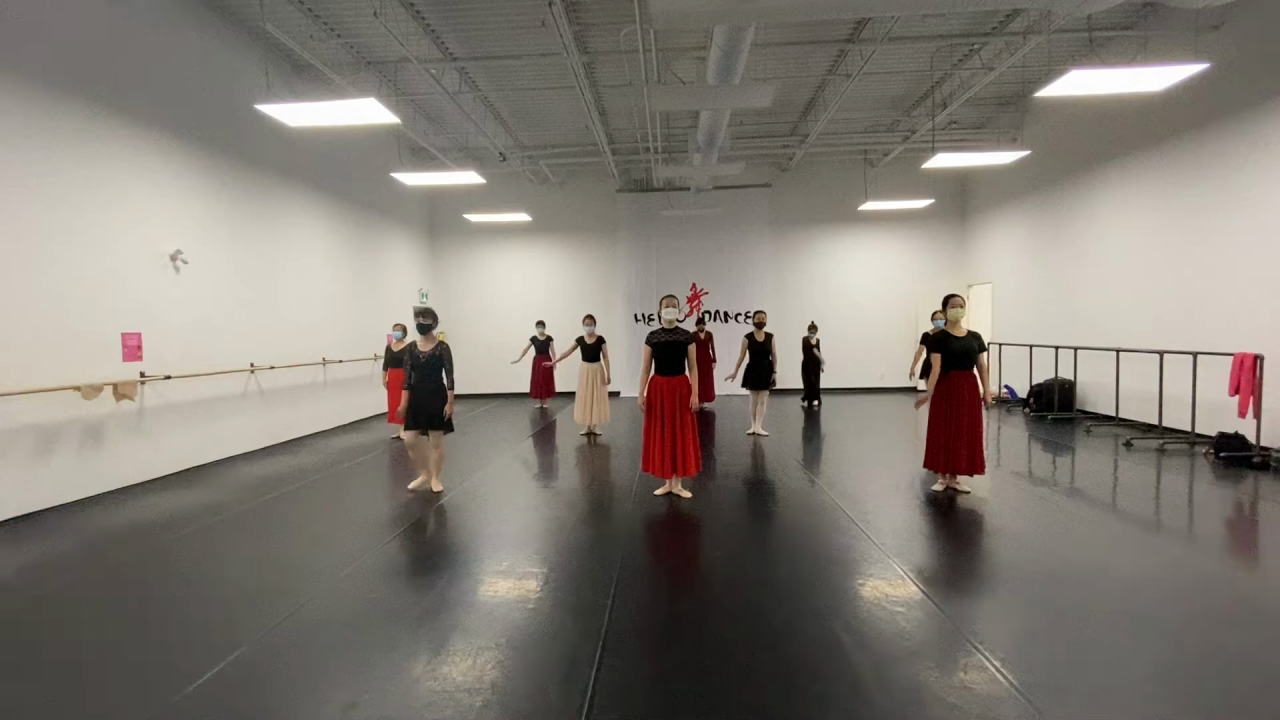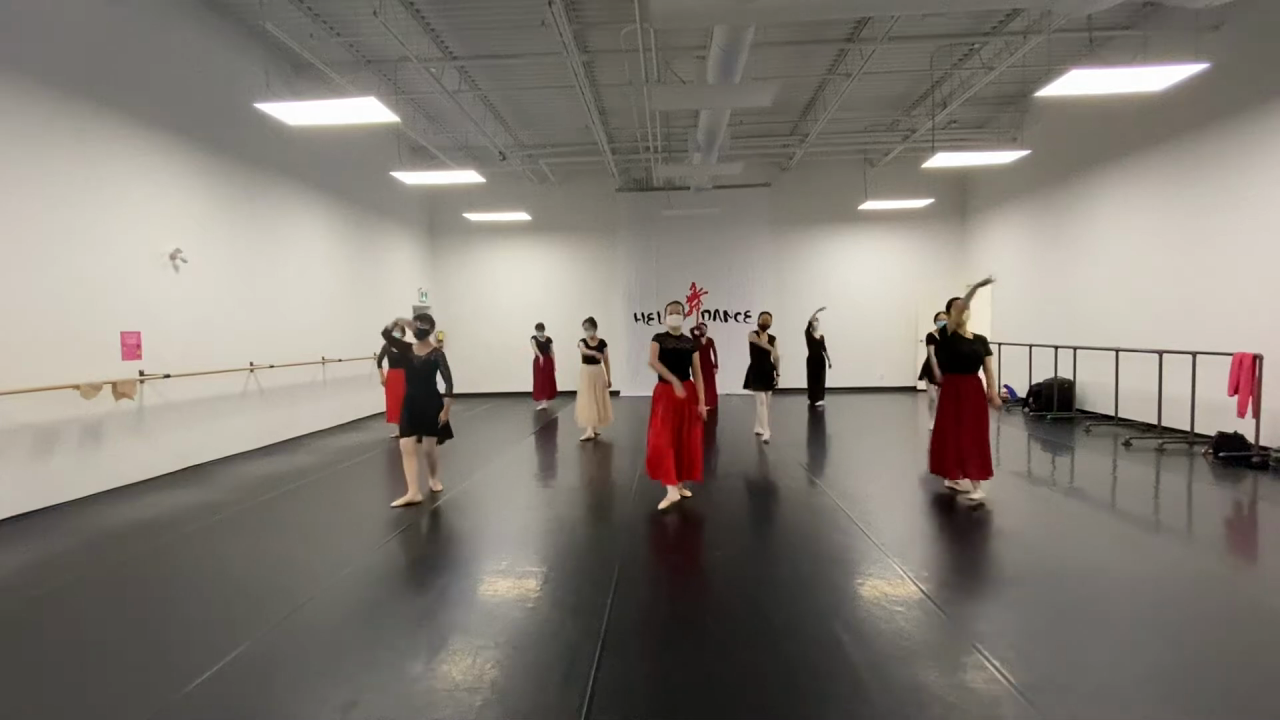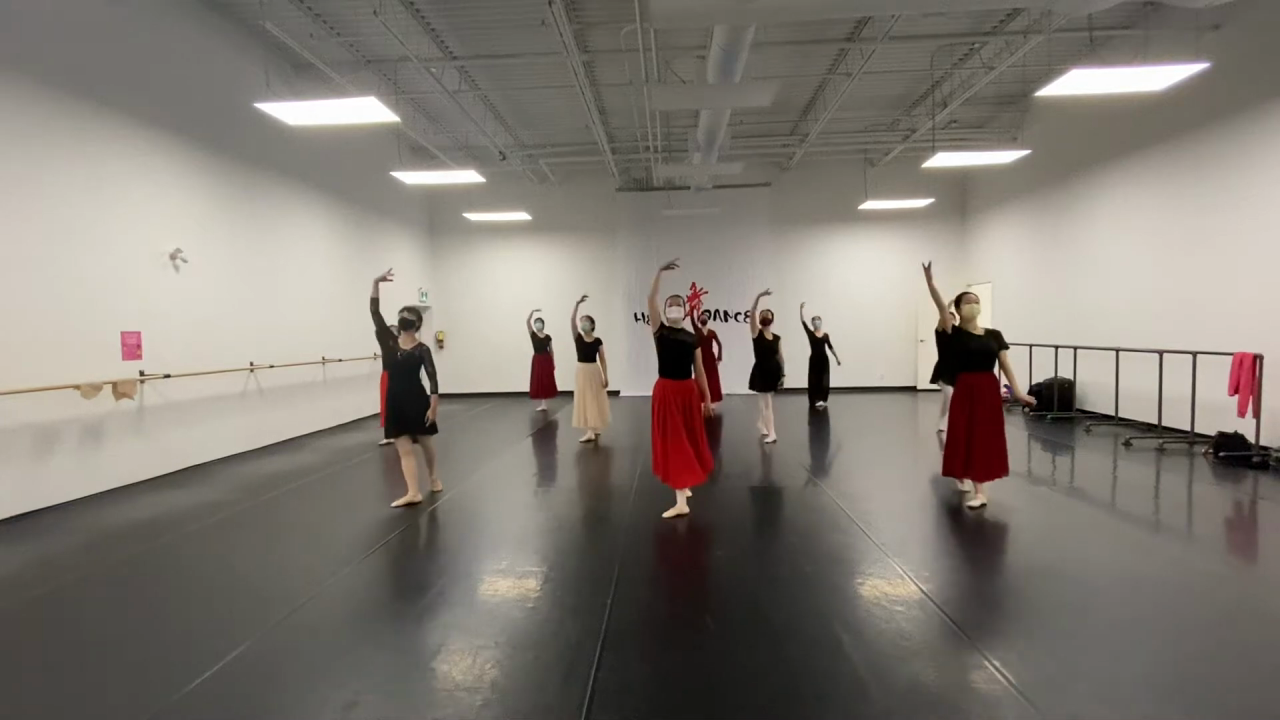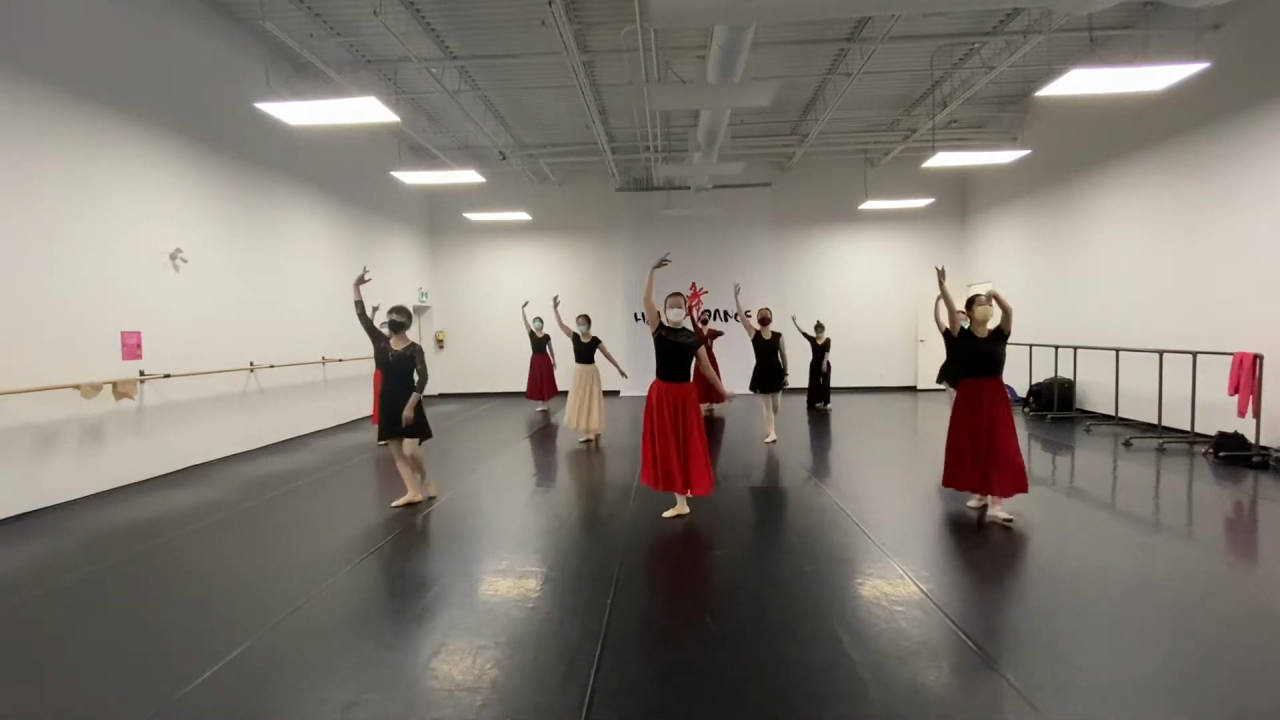
dt=0.5s
person 1, frame 1
left shoulder: (687, 336)
right shoulder: (652, 336)
left elbow: (693, 366)
right elbow: (646, 367)
left wrist: (695, 392)
right wrist: (641, 392)
left hip: (680, 386)
right hip: (658, 386)
left knee: (681, 435)
right knee: (661, 434)
left ankle: (677, 484)
right ankle: (667, 482)
person 1, frame 2
left shoulder: (690, 343)
right shoulder: (658, 339)
left elbow: (697, 374)
right elbow: (652, 362)
left wrist: (701, 401)
right wrist: (674, 381)
left hip: (688, 393)
right hip: (664, 393)
left knee: (687, 442)
right knee: (662, 442)
left ankle: (679, 484)
right ankle: (671, 490)
person 1, frame 3
left shoulder: (692, 338)
right shoulder: (659, 331)
left elbow: (699, 370)
right elbow: (651, 299)
left wrist: (707, 398)
right wrist: (660, 272)
left hip: (688, 391)
right hip: (665, 391)
left knee: (689, 440)
right knee: (673, 443)
left ankle: (683, 485)
right ankle: (681, 501)
person 1, frame 4
left shoulder: (693, 337)
right shoulder: (658, 330)
left elbow: (705, 366)
right elbow: (646, 300)
left wrist: (722, 390)
right wrist: (653, 271)
left hip: (685, 394)
right hip: (660, 393)
left knee: (689, 444)
right knee: (665, 446)
left ankle: (688, 489)
right ankle: (680, 500)
person 2, frame 1
left shoulder: (975, 337)
right shoulder: (939, 337)
left elbow: (982, 365)
right elbow: (936, 365)
left wrist: (986, 391)
right wrist: (929, 391)
left hip: (969, 387)
right hip: (946, 386)
left knee: (965, 433)
right knee: (944, 432)
left ankle: (954, 478)
right ankle: (942, 477)
person 2, frame 2
left shoulder: (981, 340)
right shoulder: (948, 336)
left elbow: (988, 368)
right elbow: (957, 311)
left wrist: (993, 392)
right wrist: (976, 287)
left hip: (975, 390)
right hip: (953, 390)
left knee: (974, 438)
right knee: (956, 437)
left ankle: (953, 479)
right ankle: (976, 487)
person 2, frame 3
left shoulder: (994, 335)
right shoulder: (954, 334)
left elbow: (1005, 364)
right elbow: (941, 307)
left wrist: (1016, 390)
right wrist: (930, 281)
left hip: (990, 389)
right hip: (966, 389)
left knee: (987, 438)
right knee: (967, 437)
left ankle: (966, 479)
right ankle: (979, 492)
person 2, frame 4
left shoulder: (1000, 335)
right shoulder: (962, 336)
left elbow: (1009, 312)
right elbow: (951, 310)
left wrist: (998, 298)
right wrist: (942, 286)
left hip: (995, 395)
right hip: (969, 395)
left knee: (1000, 449)
right knee: (971, 447)
left ankle: (995, 505)
right ankle: (980, 494)
person 3, frame 1
left shoulder: (442, 347)
right shoulder: (412, 348)
left elbow: (449, 376)
right elbow: (407, 376)
left wrist: (450, 402)
right wrist: (404, 401)
left hip: (436, 396)
right hip: (416, 397)
left knee: (436, 441)
right knee: (410, 440)
left ankle: (435, 478)
right ankle: (424, 474)
person 3, frame 2
left shoulder: (437, 353)
right shoulder: (406, 348)
left elbow: (448, 381)
right elbow: (385, 335)
left wrist: (446, 409)
right wrist: (398, 322)
left hip: (431, 403)
right hip: (410, 404)
left knee: (428, 448)
right knee: (407, 449)
left ankle: (433, 478)
right ankle: (413, 493)
person 3, frame 3
left shoulder: (422, 349)
right shoulder: (389, 341)
left elbow: (433, 379)
right elbow: (375, 312)
left wrist: (433, 406)
right wrist: (376, 283)
left hip: (416, 400)
right hip: (395, 401)
left knee: (425, 443)
right knee: (404, 449)
left ankle: (433, 477)
right ankle: (413, 492)
person 3, frame 4
left shoulder: (414, 349)
right shoulder: (380, 342)
left elbow: (422, 378)
right elbow: (362, 316)
left wrist: (411, 404)
right wrist: (356, 288)
left hip: (408, 402)
right hip: (387, 402)
left knee: (409, 451)
right knee: (397, 452)
left ankle: (426, 479)
right ankle: (413, 492)
